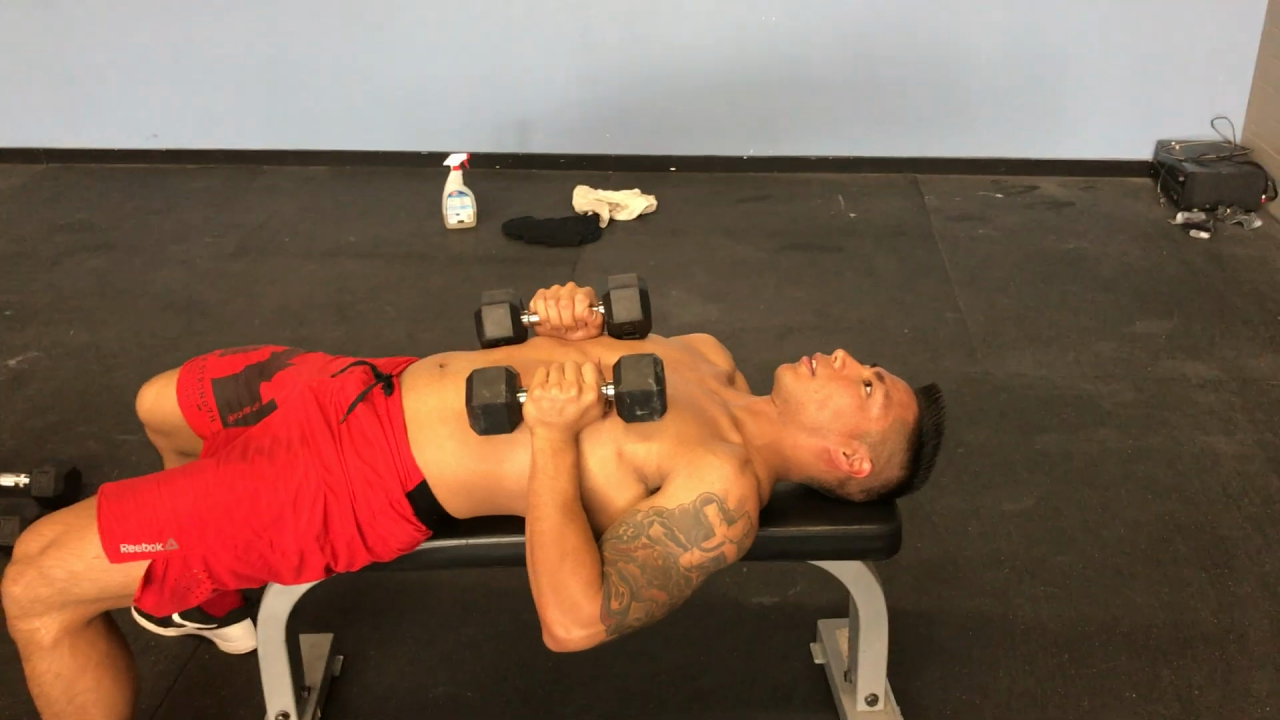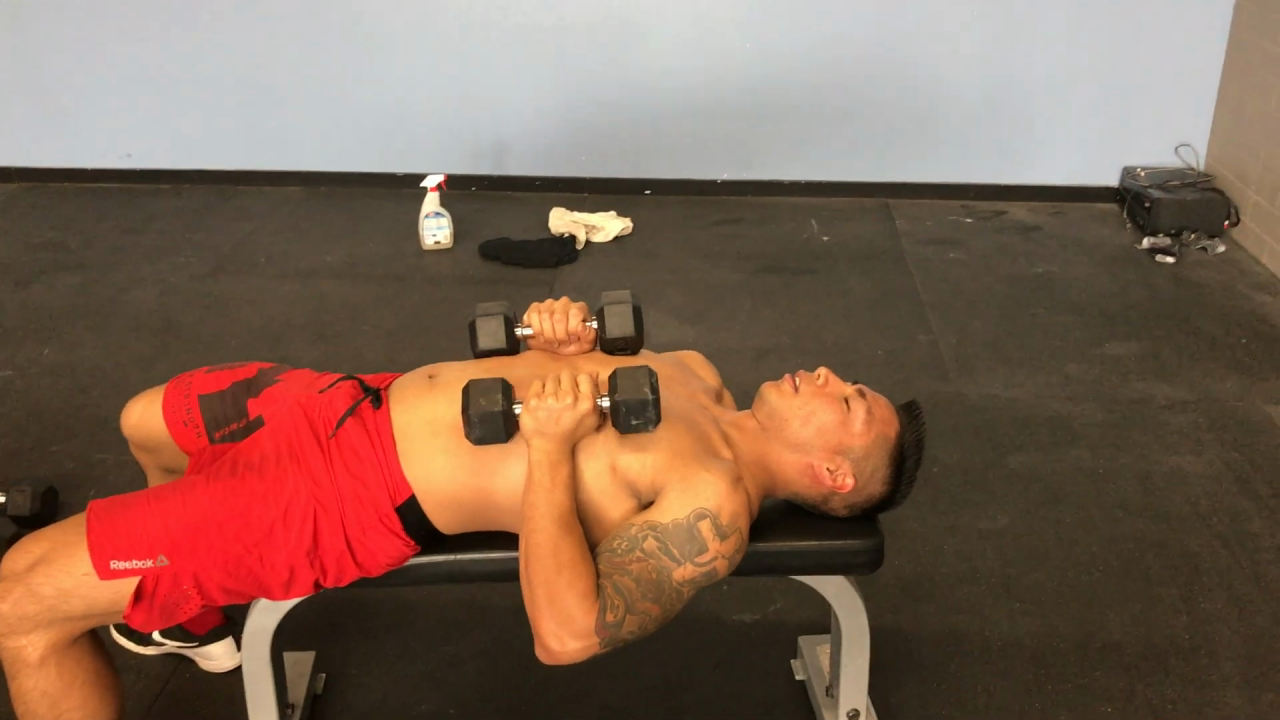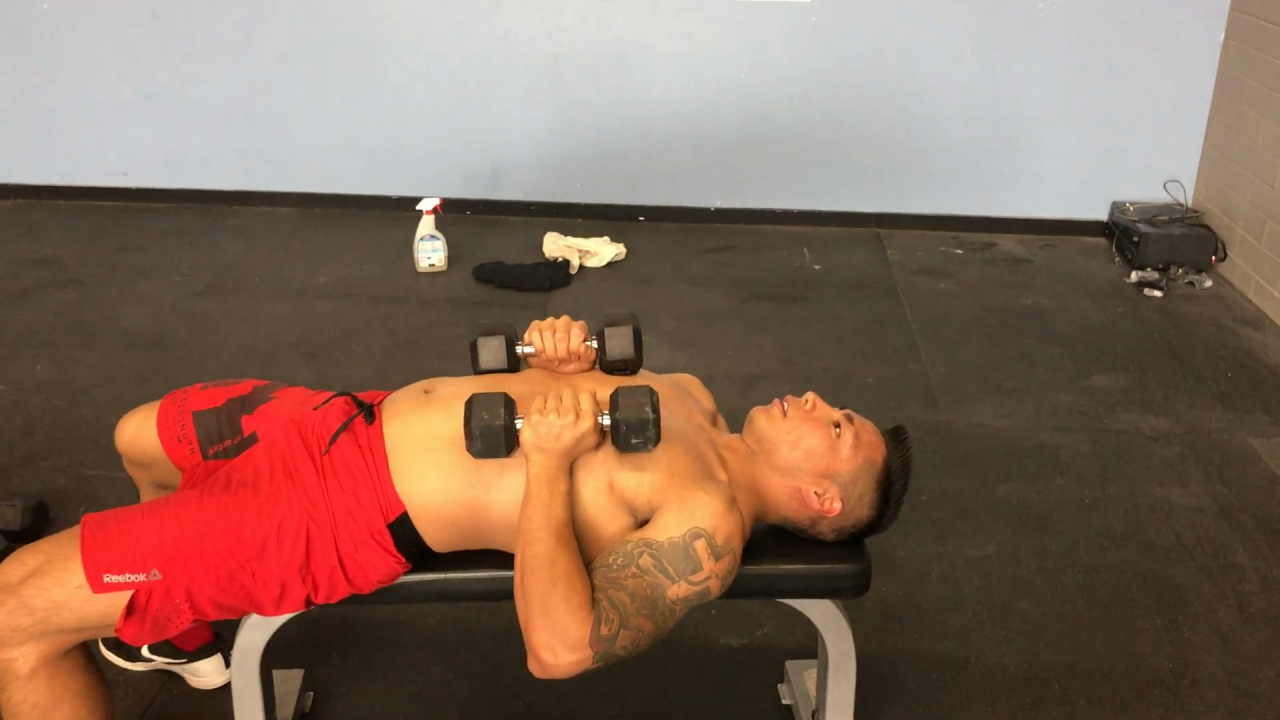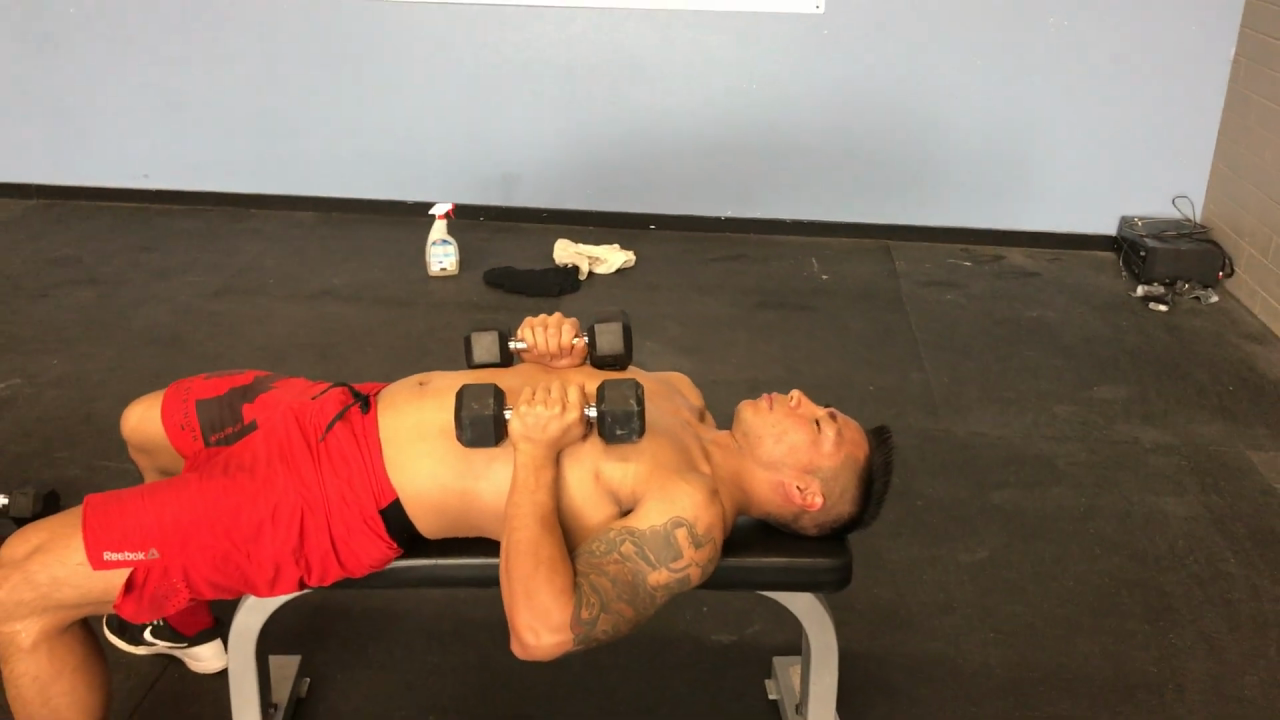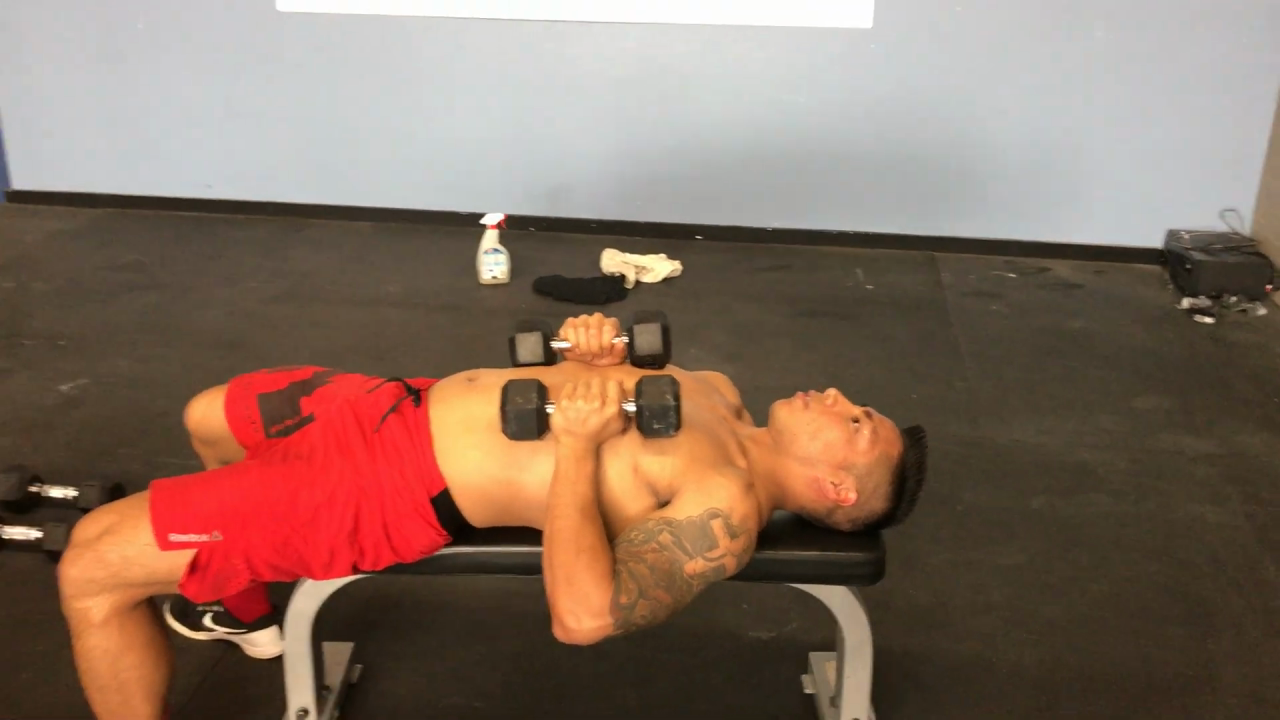
dt=0.5s
person 1, frame 1
left shoulder: (723, 495)
right shoulder: (711, 360)
left elbow: (572, 620)
right elbow: (603, 352)
left wrist: (552, 434)
right wrist: (568, 320)
left hip: (373, 479)
right knee: (163, 405)
right ankle: (208, 601)
person 1, frame 2
left shoulder: (713, 510)
right shoulder: (698, 377)
left elbow: (565, 633)
right elbow: (584, 376)
left wrist: (549, 443)
right wrist: (560, 334)
left hip: (356, 496)
right knee: (148, 423)
right ankle: (189, 616)
person 1, frame 3
left shoulder: (708, 528)
right shoulder: (688, 397)
right elbow: (583, 390)
left wrist: (547, 462)
right wrist: (558, 358)
left hip: (349, 513)
right knee: (141, 439)
right ankle: (178, 635)
person 1, frame 4
left shoulder: (690, 520)
right shoulder: (679, 394)
left elbow: (539, 629)
left wrist: (535, 451)
right wrist: (549, 352)
left hip: (344, 498)
right knee: (147, 426)
right ankle: (182, 618)
person 1, frame 5
left shoulder: (727, 513)
right shoulder: (719, 395)
left elbow: (582, 615)
left wrist: (577, 443)
right wrist: (593, 349)
left hip: (394, 487)
left knee: (92, 566)
right knee: (210, 418)
right ankle: (240, 608)
